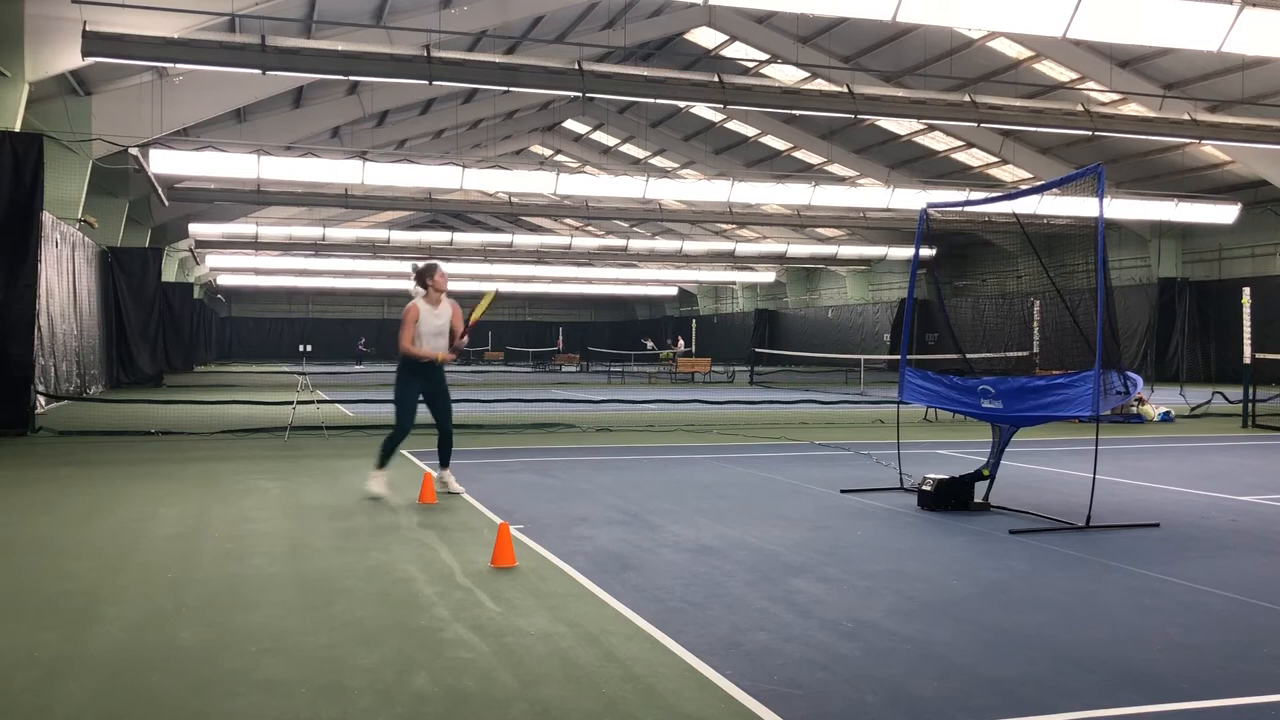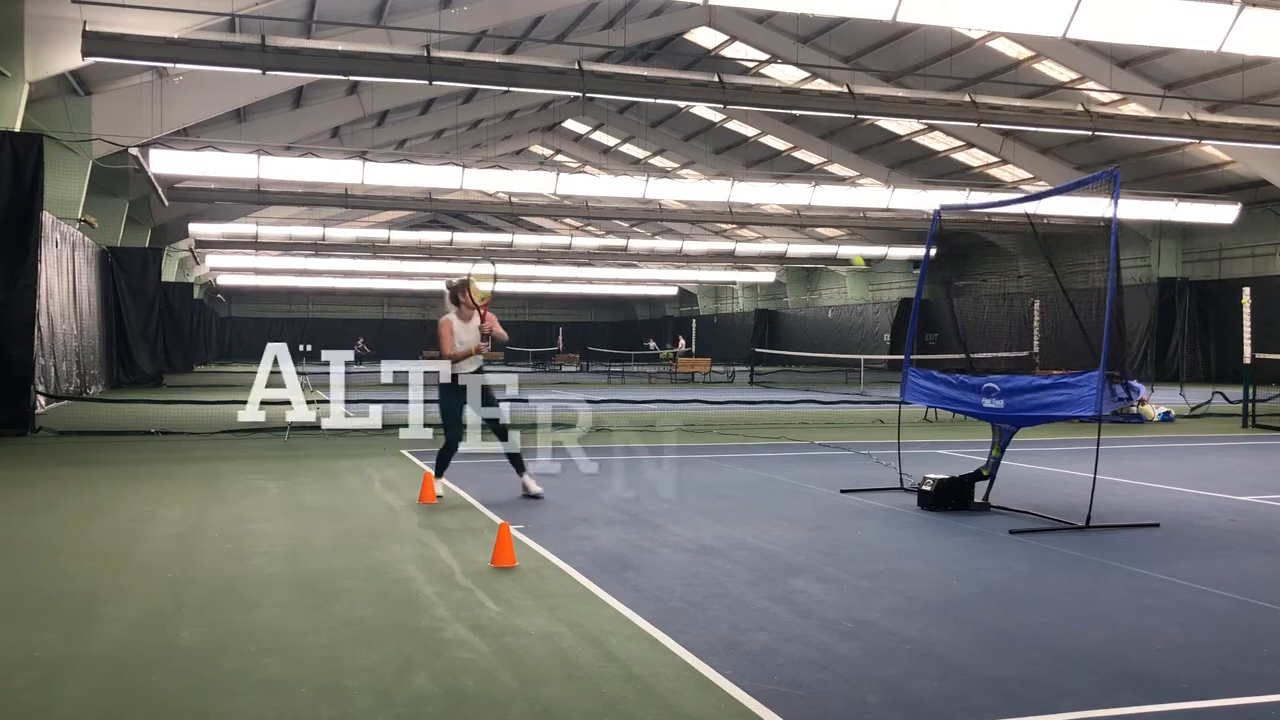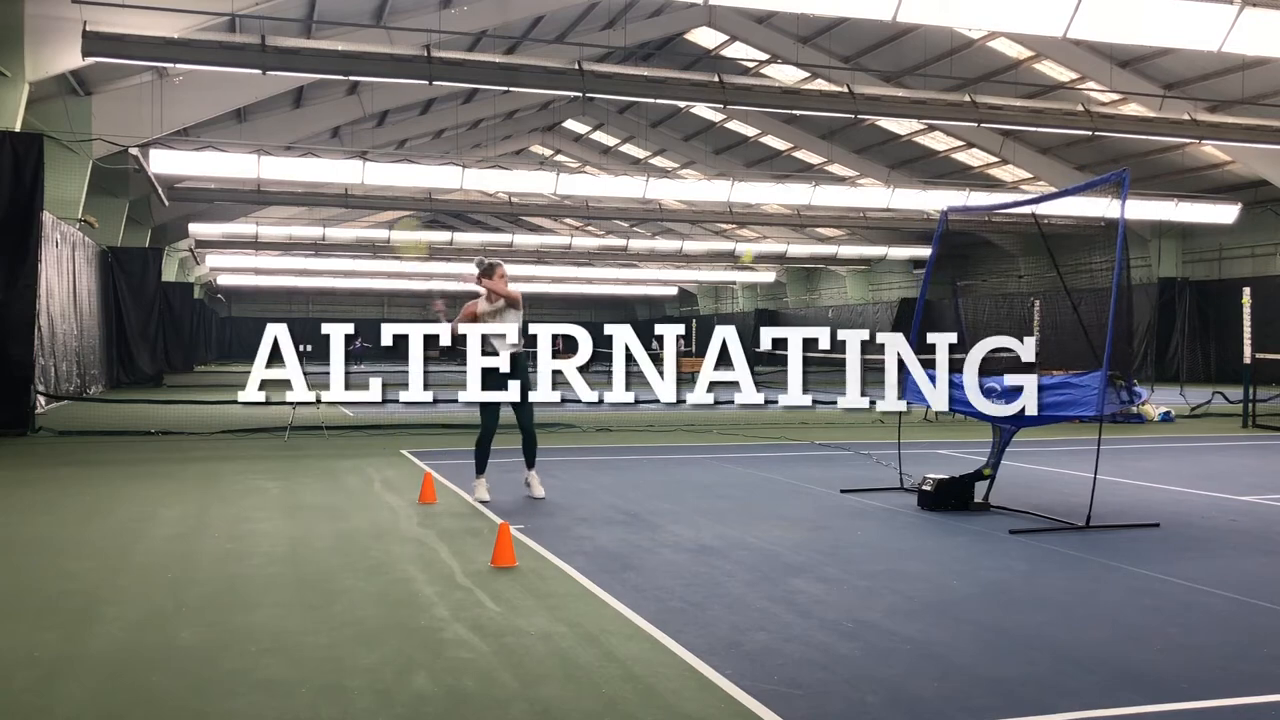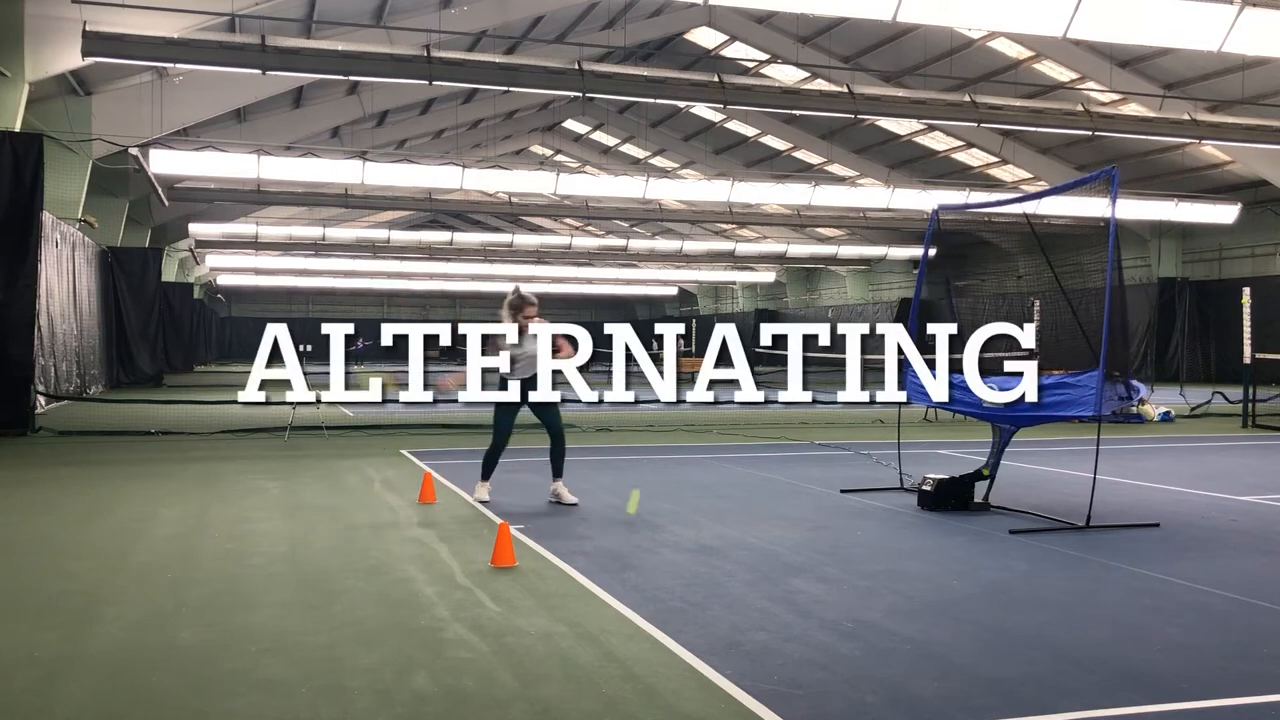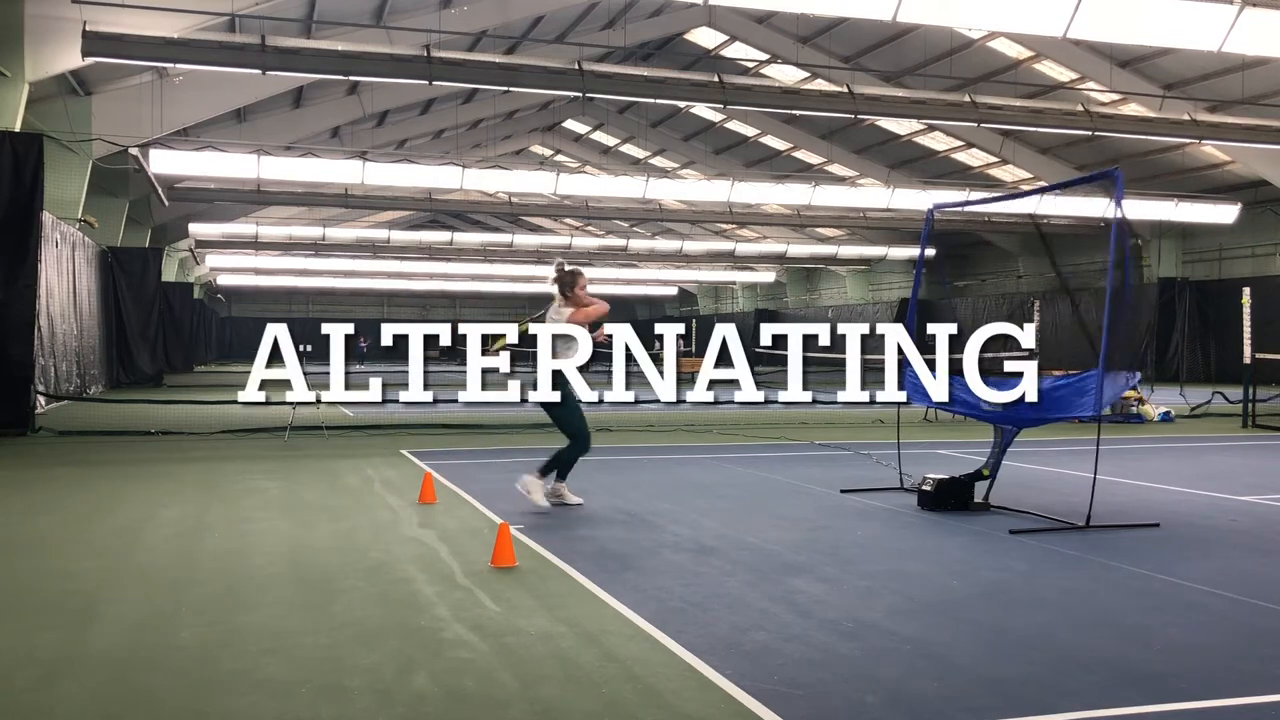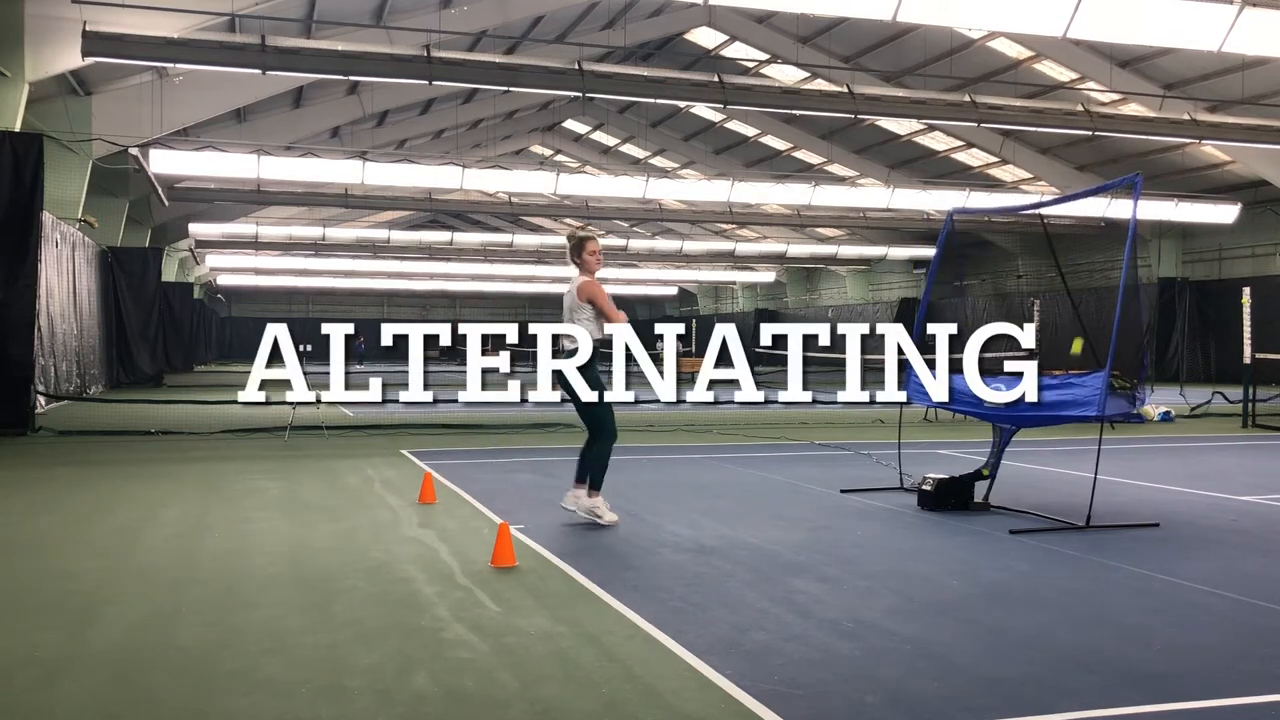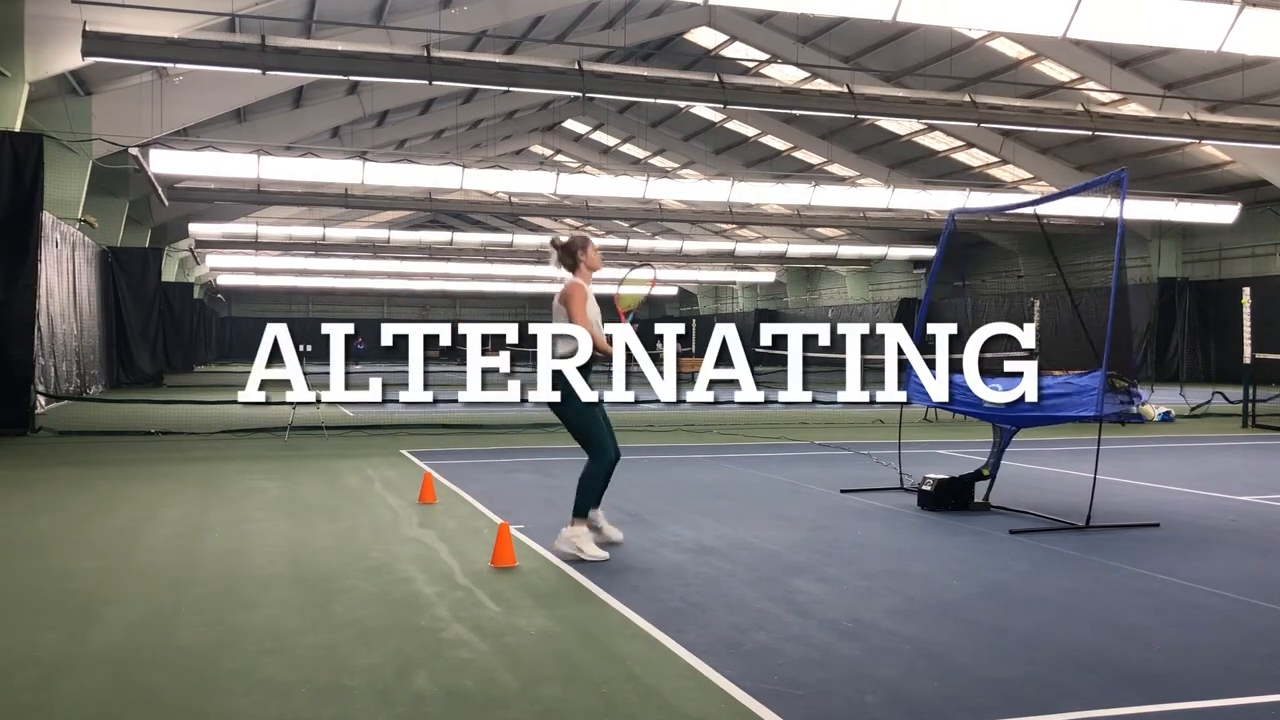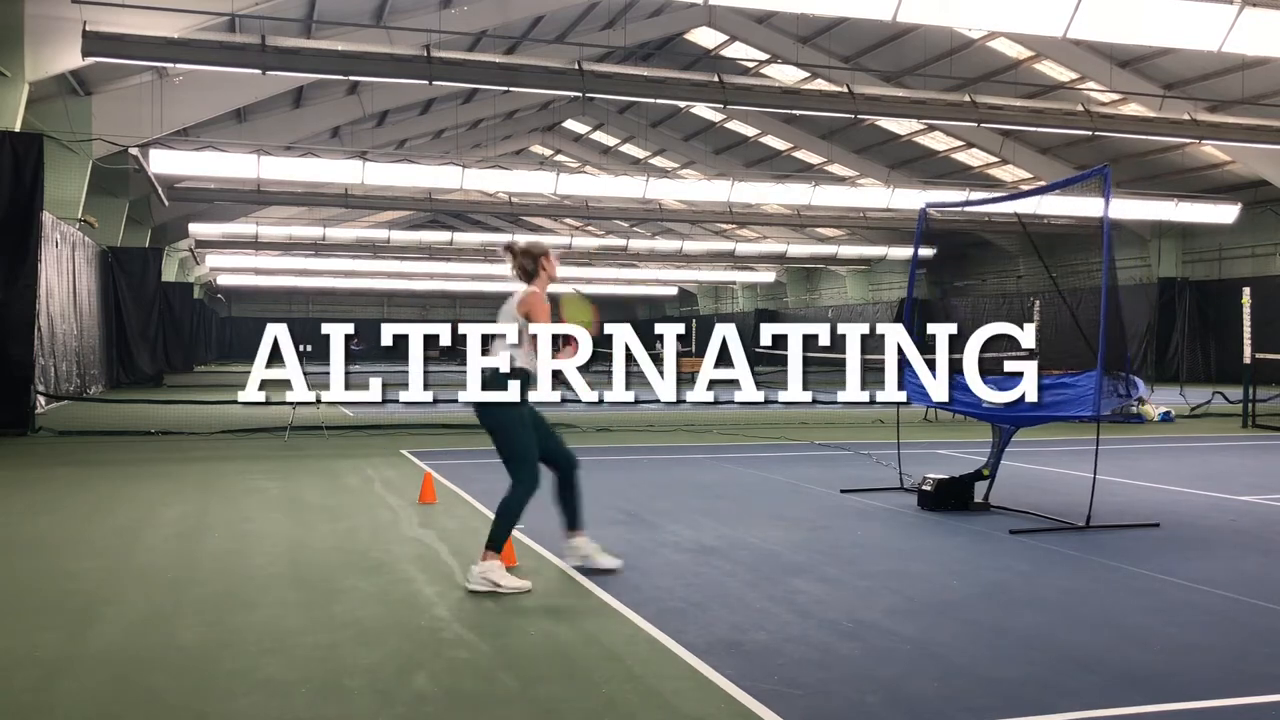
dt=0.4s
person 1, frame 1
left shoulder: (452, 306)
right shoulder: (414, 308)
left elbow: (459, 340)
right elbow: (405, 347)
left wrist: (459, 342)
right wrist: (436, 355)
left hip: (435, 372)
right hip: (411, 372)
left knee: (446, 428)
right knee: (402, 429)
left ankle: (444, 474)
right ankle: (378, 473)
person 1, frame 2
left shoulder: (485, 317)
right shoulder: (447, 322)
left elbow: (503, 337)
right elbow: (448, 355)
left wrist: (492, 331)
right wrist: (472, 350)
right hip: (452, 383)
left knee: (503, 431)
right knee: (453, 441)
left ankle: (524, 479)
right ankle: (437, 480)
person 1, frame 3
left shoulder: (514, 299)
right shoulder: (475, 306)
left elbow: (507, 293)
right elbow: (453, 333)
left wrist: (483, 283)
right wrist: (442, 314)
left hip: (516, 364)
right hip: (490, 366)
left knee: (527, 426)
right knee: (488, 428)
left ankle: (531, 475)
right ankle: (480, 481)
person 1, frame 4
left shoulder: (542, 326)
left elbow: (567, 350)
left wrist: (558, 356)
right wrist: (462, 377)
left hip: (536, 383)
right hip: (510, 388)
left knee: (557, 433)
right knee: (499, 441)
left ankle: (557, 487)
right ankle: (483, 484)
person 1, frame 5
left shoulder: (558, 308)
right shoulder: (573, 316)
right elbow: (604, 307)
left wrist: (591, 336)
right wrist: (586, 300)
left hip: (556, 380)
right hip: (554, 384)
left knee: (581, 438)
right knee: (581, 442)
left ankle: (557, 487)
right ankle: (535, 480)
person 1, frame 6
left shoulder: (575, 286)
right shoulder: (590, 286)
right elbow: (619, 321)
left wrist: (606, 314)
right wrist: (621, 315)
right hip: (582, 367)
left knee: (596, 435)
right knee: (607, 435)
left ankle: (578, 494)
right ankle: (592, 500)
person 1, frame 7
left shoulder: (581, 290)
right shoulder: (575, 288)
right elbow: (587, 340)
left wrist: (614, 339)
right wrist: (616, 352)
left hip: (576, 381)
right hip: (566, 382)
left knee: (610, 453)
right knee: (602, 454)
left ankle: (591, 516)
right ankle: (575, 531)
person 1, frame 8
left shoulder: (522, 299)
right shoulder: (535, 298)
left wrist: (565, 355)
right wrist: (570, 354)
left hip: (509, 395)
right hip: (503, 395)
left knee: (565, 465)
right knee: (526, 481)
left ankle: (578, 545)
right ankle: (488, 566)
